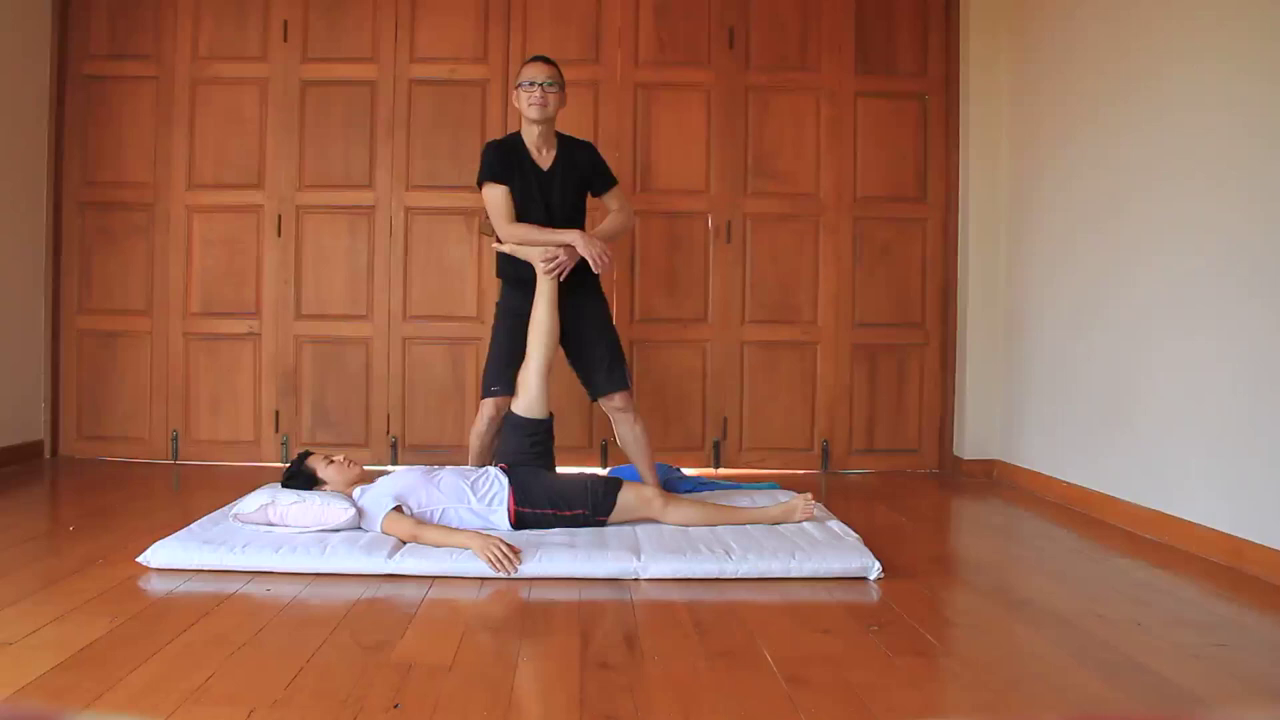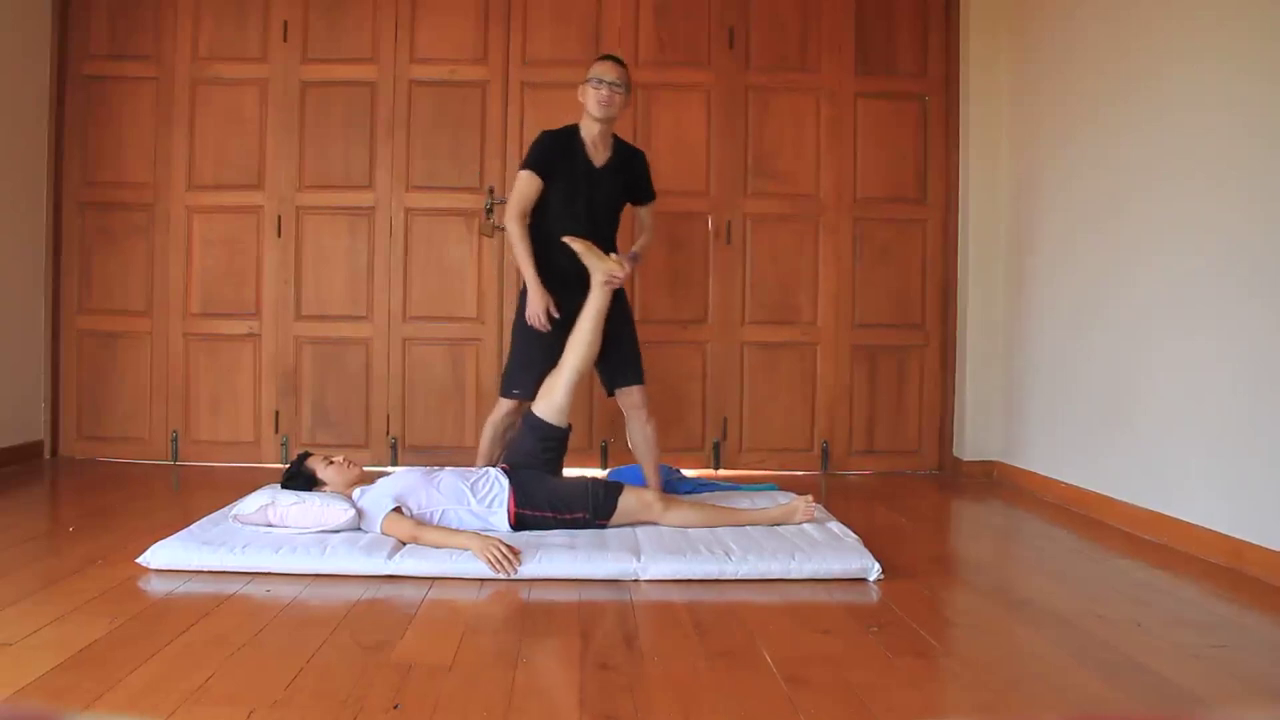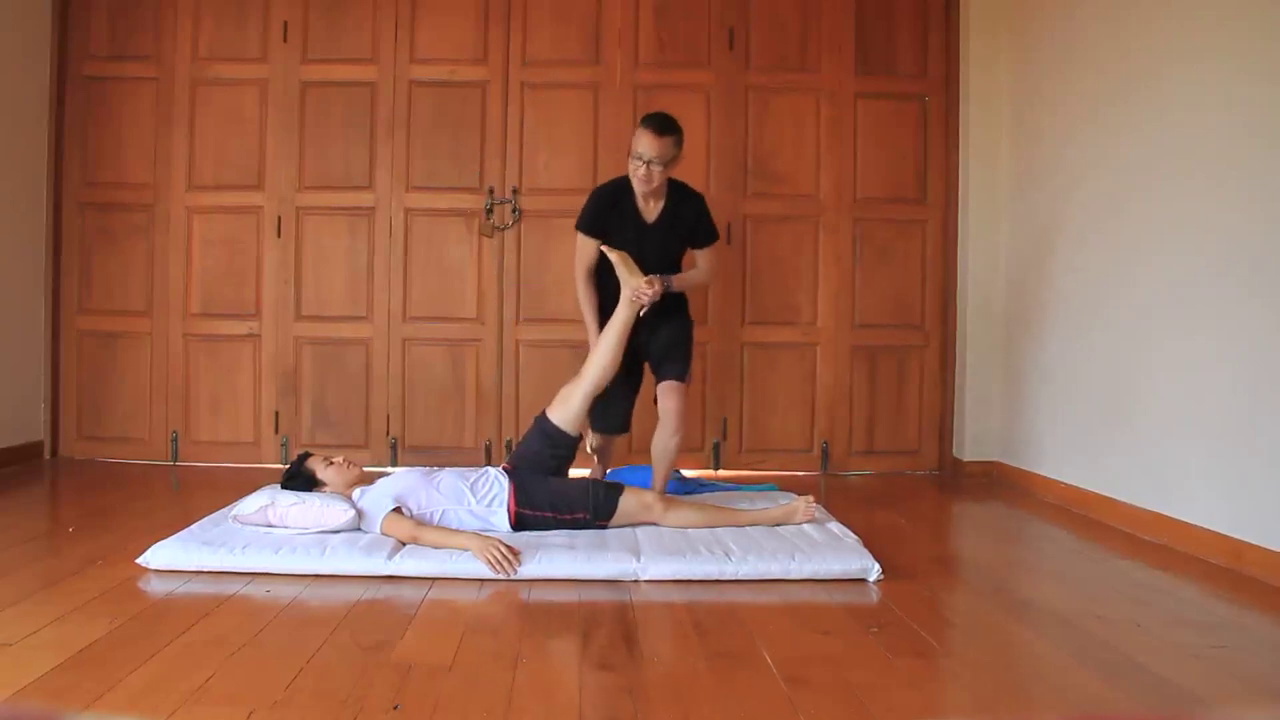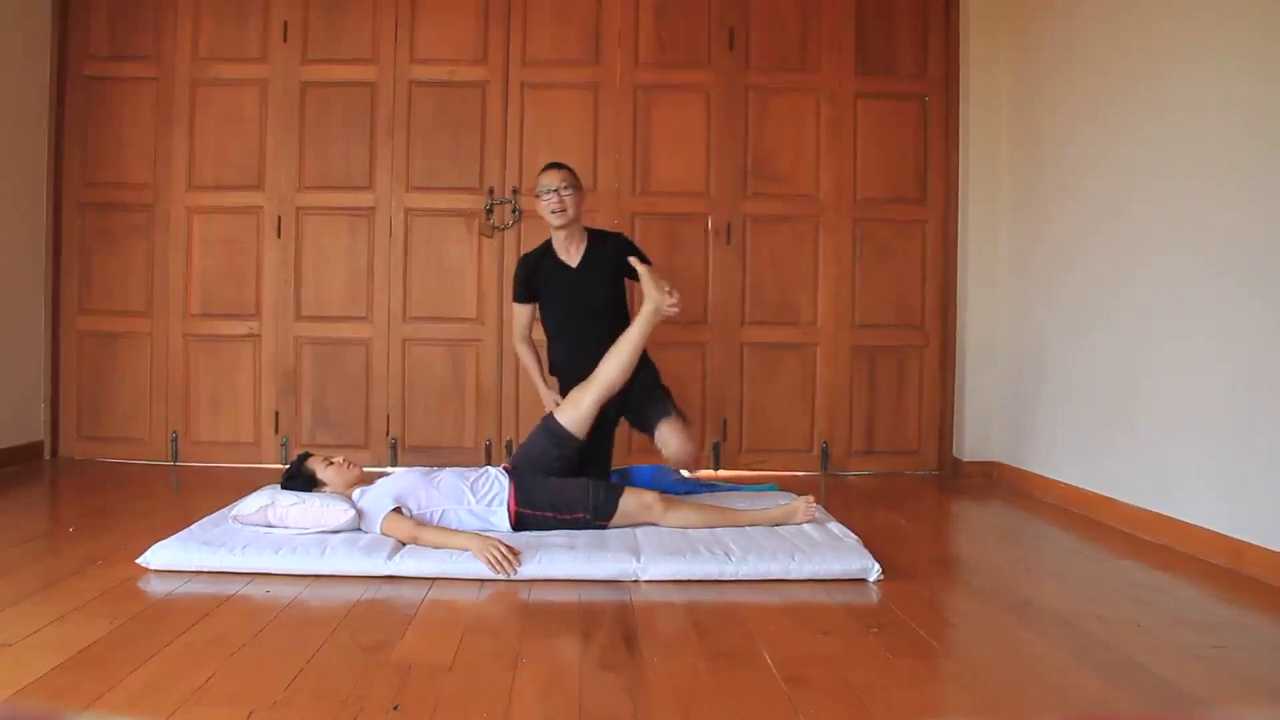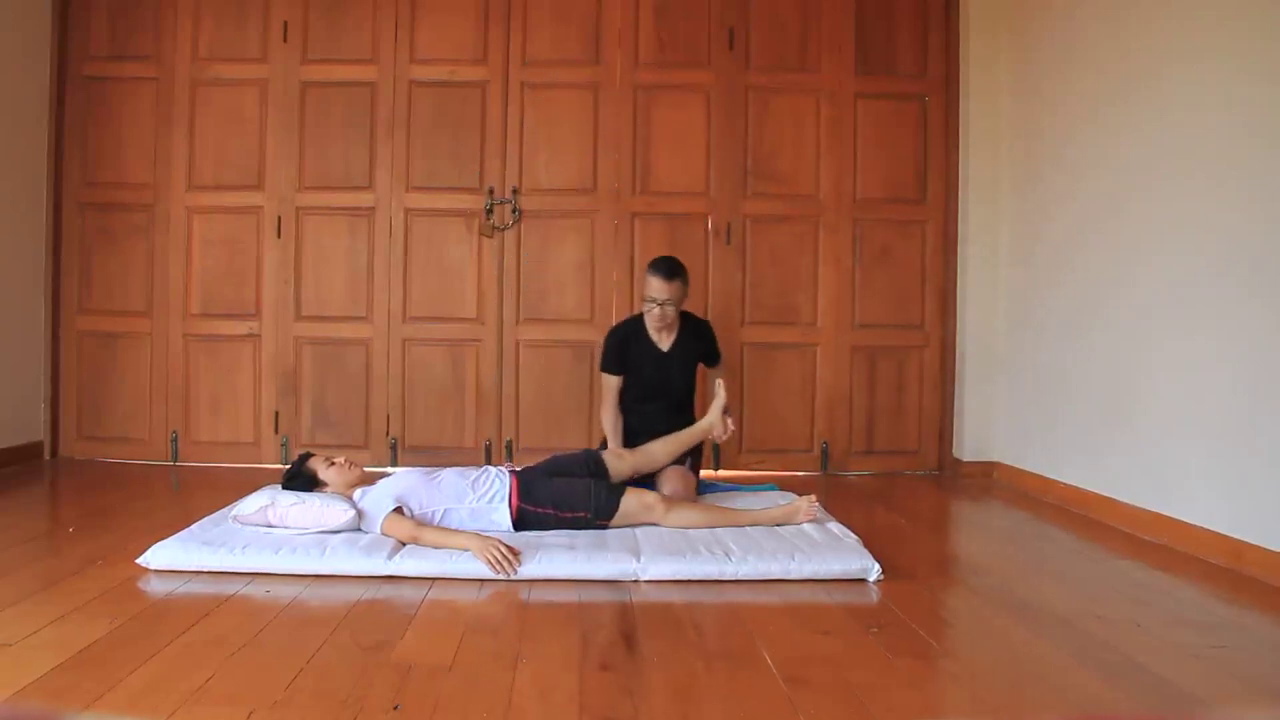
dt=1s
person 1, frame 1
left shoulder: (386, 483)
right shoulder: (369, 505)
right elbow: (414, 530)
right wrist: (473, 538)
left hip: (510, 477)
right hip: (517, 505)
left knee: (533, 376)
right knee: (651, 500)
right ankle: (771, 514)
person 1, frame 2
left shoulder: (384, 484)
right shoulder: (369, 506)
right elbow: (413, 532)
right wrist: (472, 539)
left hip: (511, 478)
right hip: (518, 506)
left knee: (561, 381)
right knee: (651, 504)
left ankle: (601, 282)
right ankle: (772, 514)
person 1, frame 3
left shoulder: (386, 483)
right shoulder: (369, 506)
right elbow: (414, 531)
right wrist: (474, 539)
left hip: (513, 478)
right hip: (517, 507)
left knee: (580, 389)
right knee: (651, 504)
left ankle: (630, 299)
right ankle: (771, 515)
person 1, frame 4
left shoulder: (384, 483)
right shoulder: (370, 509)
right elbow: (414, 533)
right wrist: (473, 540)
left hip: (513, 478)
right hip: (517, 508)
left knee: (590, 393)
right knee: (653, 506)
left ankle: (651, 308)
right ankle: (772, 515)
person 1, frame 5
left shoulder: (382, 482)
right shoulder: (370, 508)
right elbow: (415, 532)
right wrist: (474, 540)
left hip: (516, 480)
right hip: (519, 508)
left knee: (625, 458)
right knee: (651, 506)
left ankle: (707, 425)
right ankle: (774, 516)
person 2, frame 1
left shoulder: (583, 154)
right shoulder: (498, 154)
left elbow: (623, 214)
right elbow: (506, 229)
left wrist: (578, 249)
right wrist: (575, 235)
left hip: (580, 292)
right hip: (521, 294)
left knee: (619, 401)
right knee: (493, 407)
left ankle: (656, 493)
person 2, frame 2
left shoulder: (633, 160)
right shoulder: (552, 145)
left elbow: (646, 227)
right elbow: (515, 215)
left wrist: (630, 259)
right wrist: (535, 285)
right hip: (549, 289)
left knee: (635, 398)
right knee: (512, 402)
left ankle: (657, 496)
person 2, frame 3
left shoulder: (690, 204)
right shoulder: (605, 199)
left elbow: (705, 271)
right elbow: (583, 273)
left wrist: (666, 284)
right wrist: (597, 341)
left hip: (668, 319)
right hip: (615, 319)
left knee: (672, 406)
right knee: (604, 426)
right ankle: (598, 469)
person 2, frame 4
left shoulder: (614, 246)
right shoulder: (532, 266)
right elbow: (521, 336)
right wrist: (544, 390)
left hip: (631, 372)
right hip: (578, 387)
left knee: (680, 450)
person 2, frame 5
left shoulder: (700, 332)
right shoulder: (621, 336)
left elbow: (716, 376)
right elbow: (610, 402)
right hip: (629, 435)
left knee: (674, 493)
left ankle: (655, 481)
right ankle: (640, 483)
